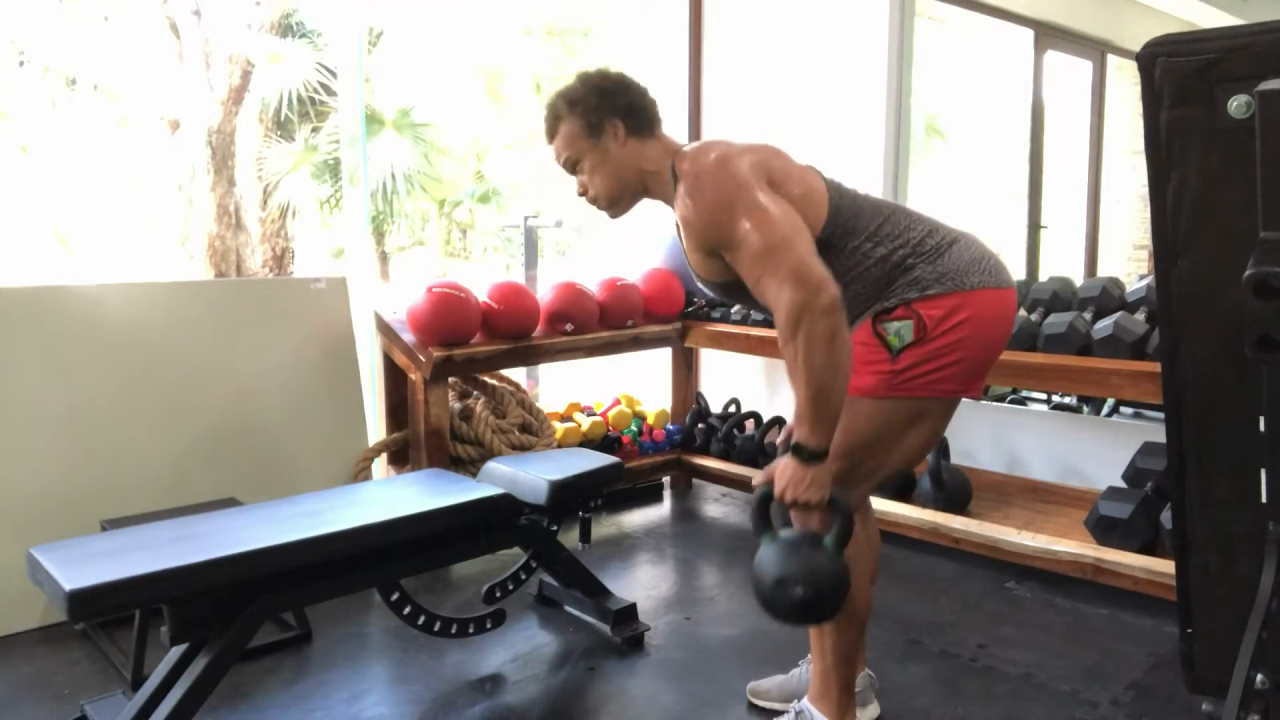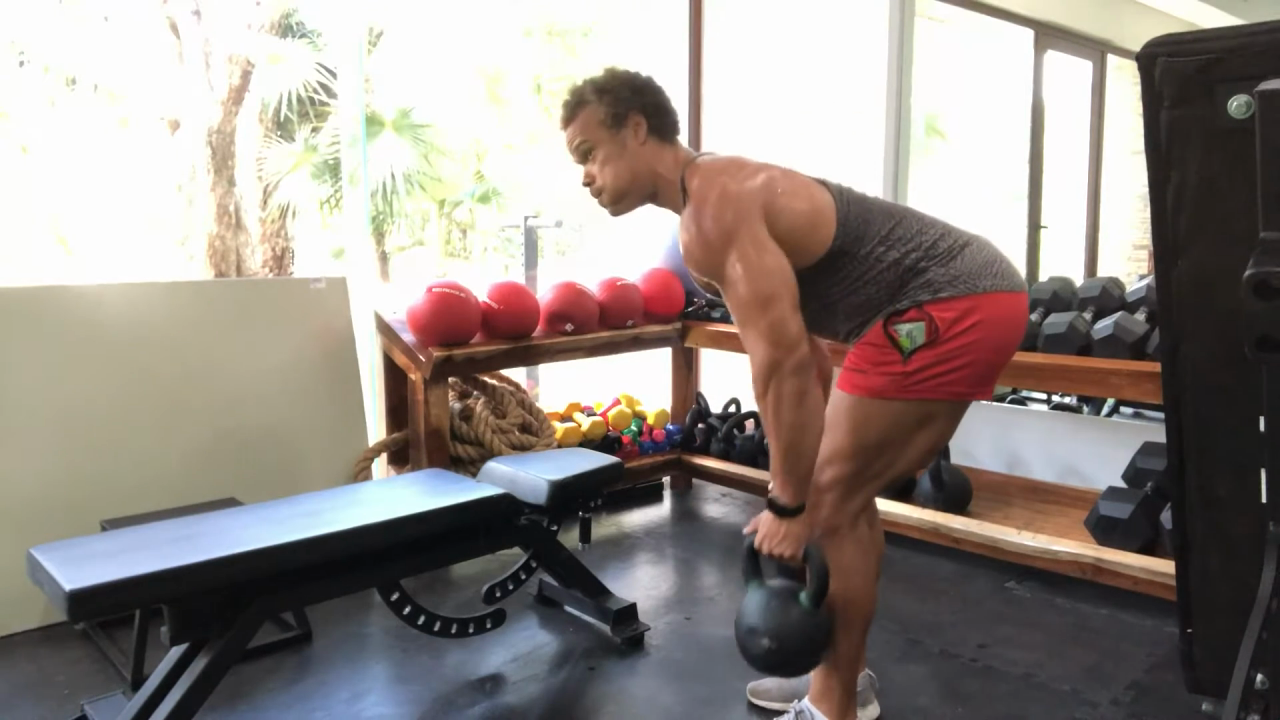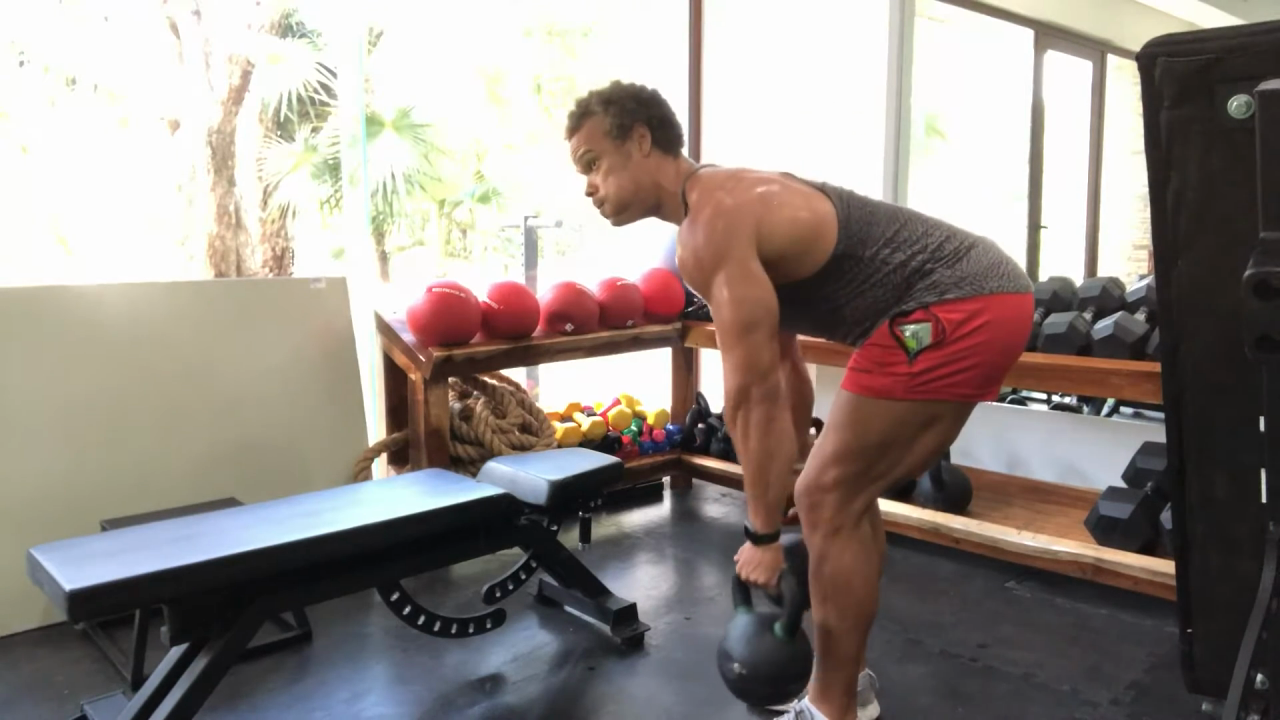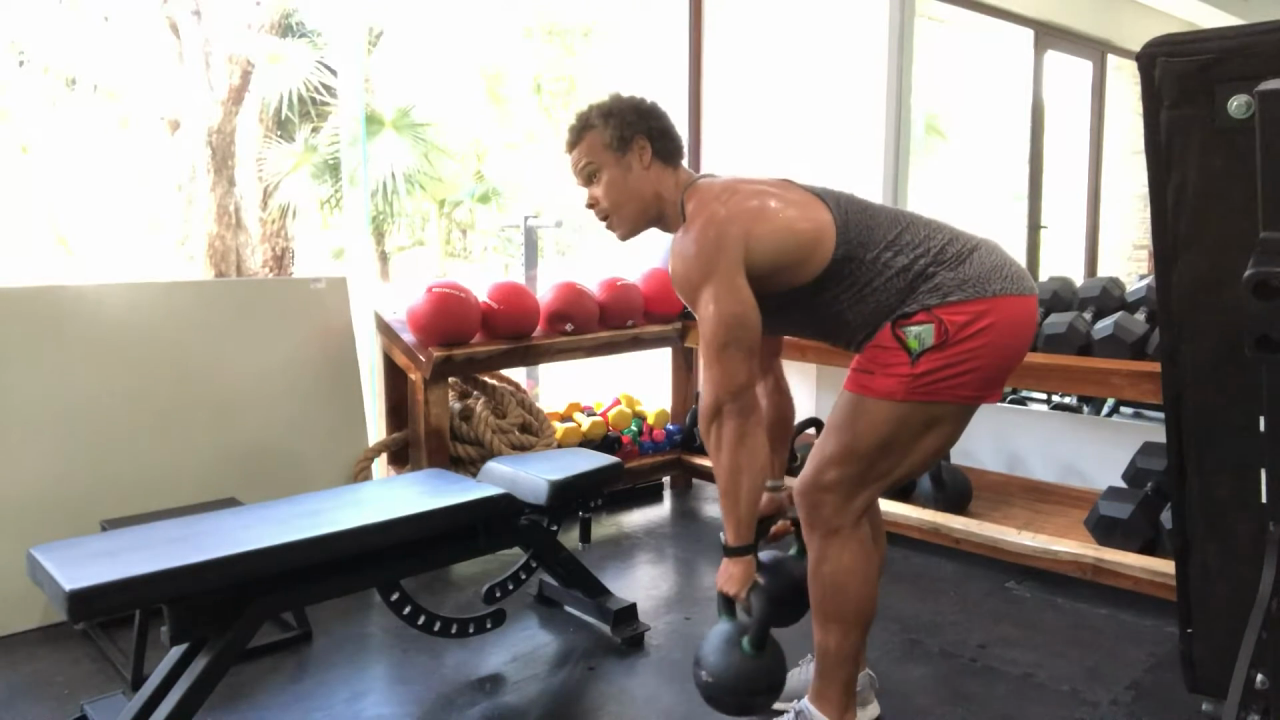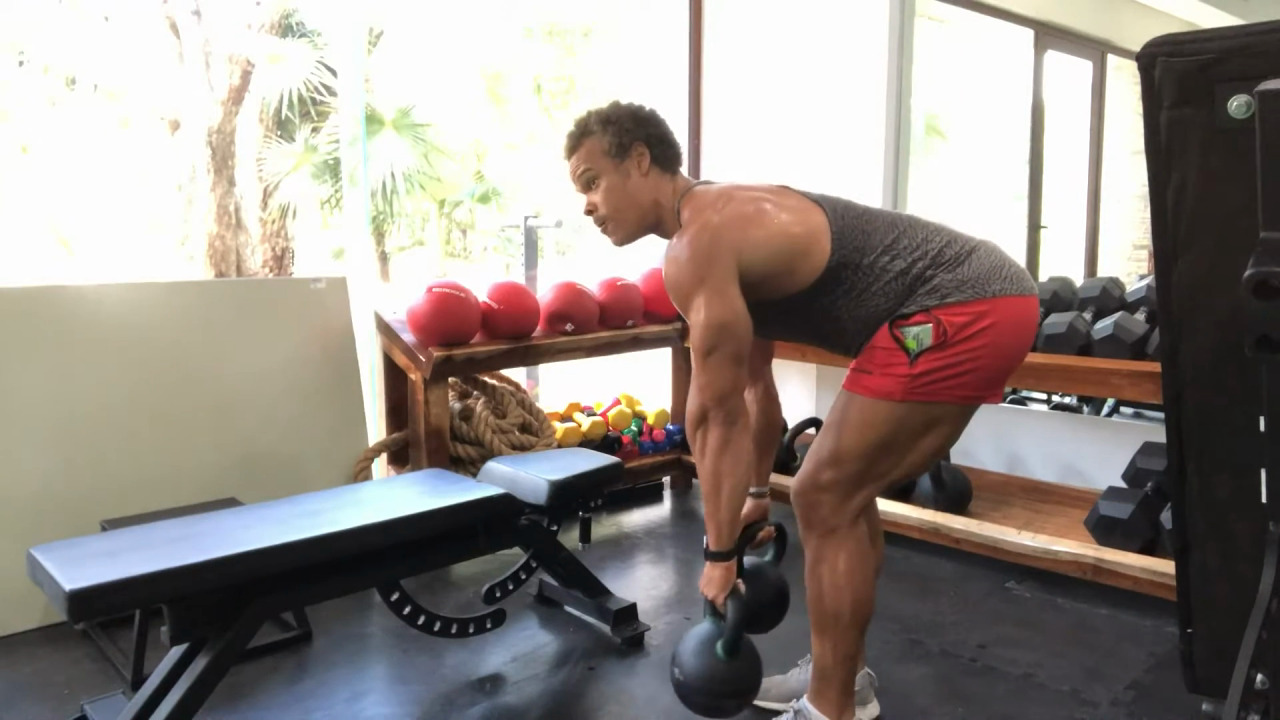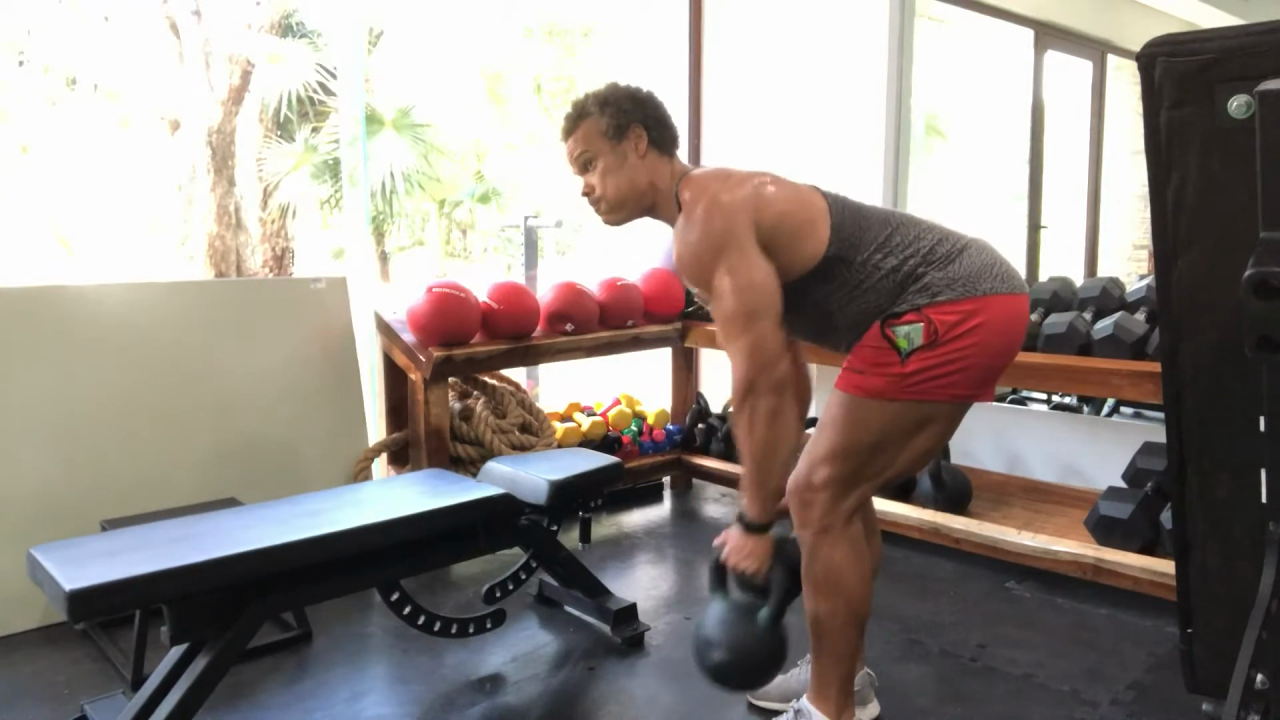
dt=0.3s
person 1, frame 1
left shoulder: (706, 190)
right shoulder: (705, 184)
left elbow: (813, 303)
right elbow: (807, 299)
left wrist: (809, 453)
right wrist: (808, 436)
left hip: (941, 303)
right hip: (958, 292)
left knee: (820, 499)
right knee: (835, 492)
person 1, frame 2
left shoulder: (712, 212)
right shoulder: (721, 194)
left elbow: (780, 365)
right elbow: (800, 346)
left wrist: (786, 505)
right wrist: (796, 481)
left hip: (952, 307)
right hip: (972, 294)
left knee: (829, 500)
right knee: (840, 492)
person 1, frame 3
left shoulder: (708, 229)
right shoulder: (725, 205)
left elbow: (751, 393)
right elbow: (781, 366)
left wrist: (761, 535)
right wrist: (784, 485)
left hip: (958, 309)
right hip: (978, 295)
left knee: (829, 501)
right knee: (843, 493)
person 1, frame 4
left shoulder: (702, 240)
right shoulder: (727, 216)
left elbow: (728, 406)
right elbow: (763, 382)
left wrist: (736, 549)
right wrist: (771, 487)
left hip: (962, 311)
right hip: (983, 298)
left knee: (829, 501)
right knee: (845, 494)
person 1, frame 5
left shoulder: (697, 247)
right shoulder: (722, 223)
left elbow: (715, 413)
right elbow: (754, 388)
left wrist: (719, 554)
right wrist: (755, 494)
left hip: (961, 313)
right hip: (981, 300)
left knee: (824, 501)
right knee: (842, 493)
person 1, frame 6
left shoulder: (706, 222)
right shoulder: (713, 211)
left elbow: (763, 377)
right elbow: (783, 364)
left wrist: (755, 523)
right wrist: (764, 494)
left hip: (954, 311)
right hip: (973, 298)
left knee: (822, 499)
right knee: (835, 491)
